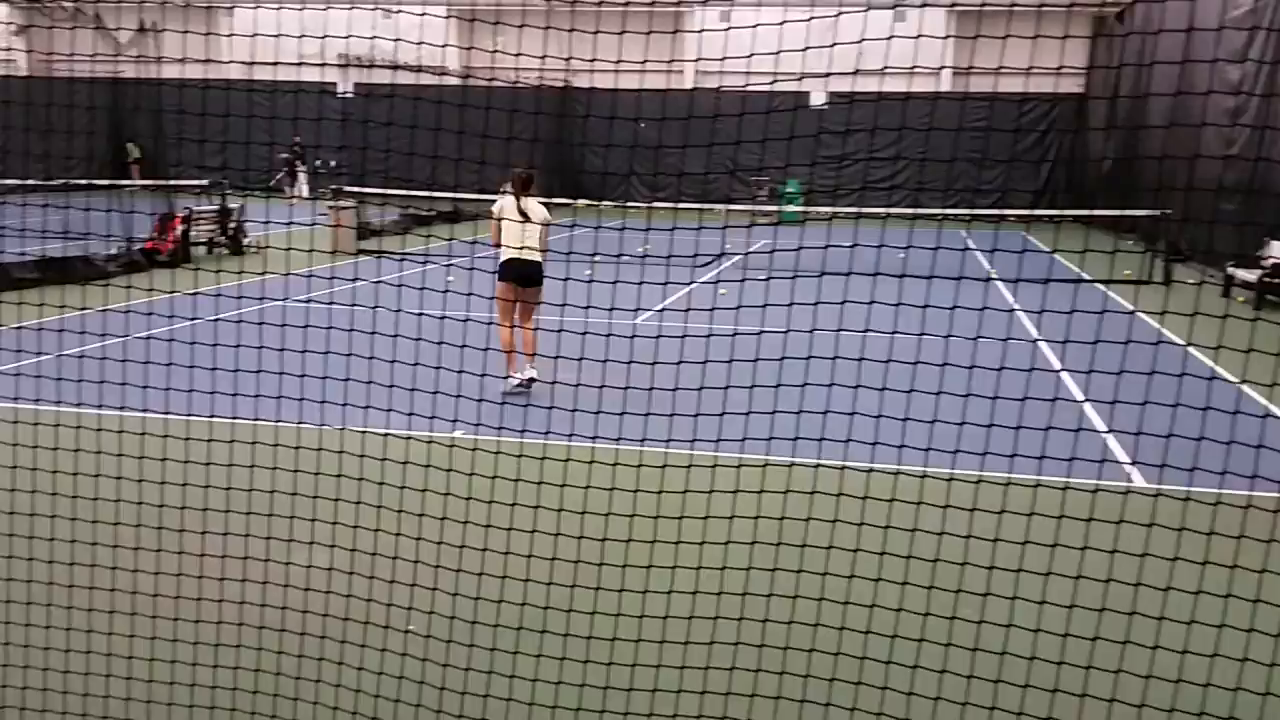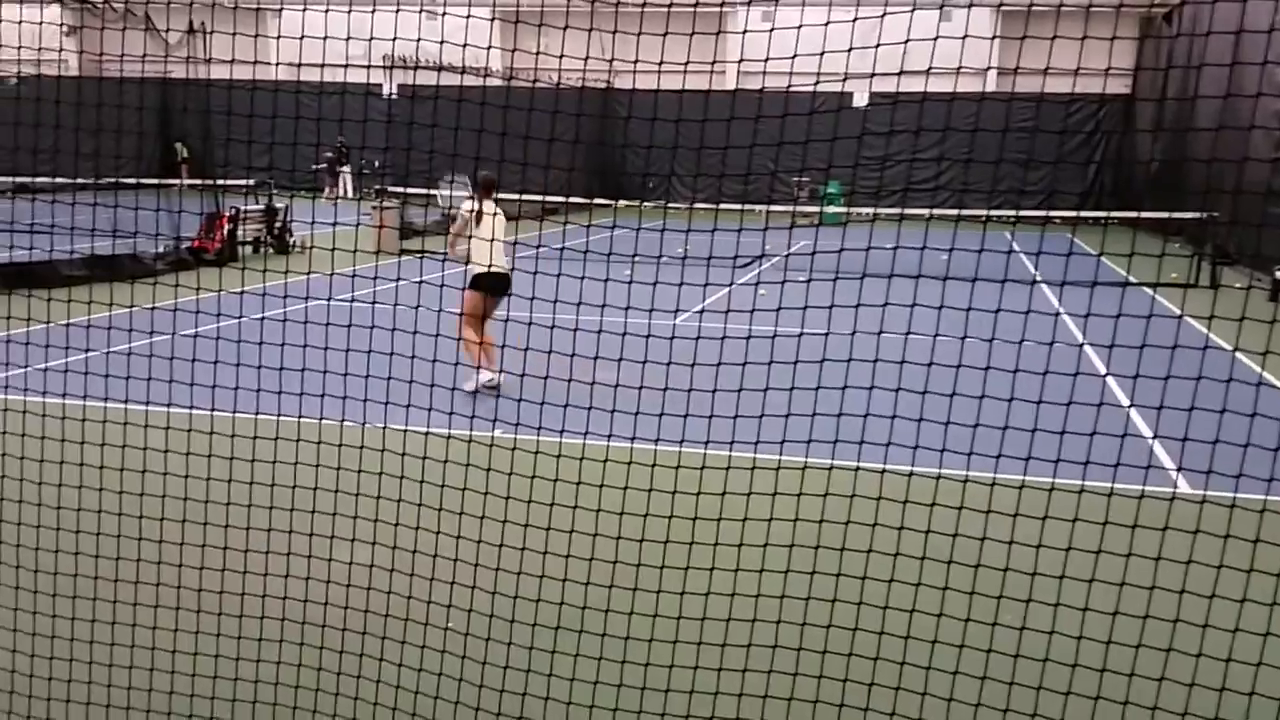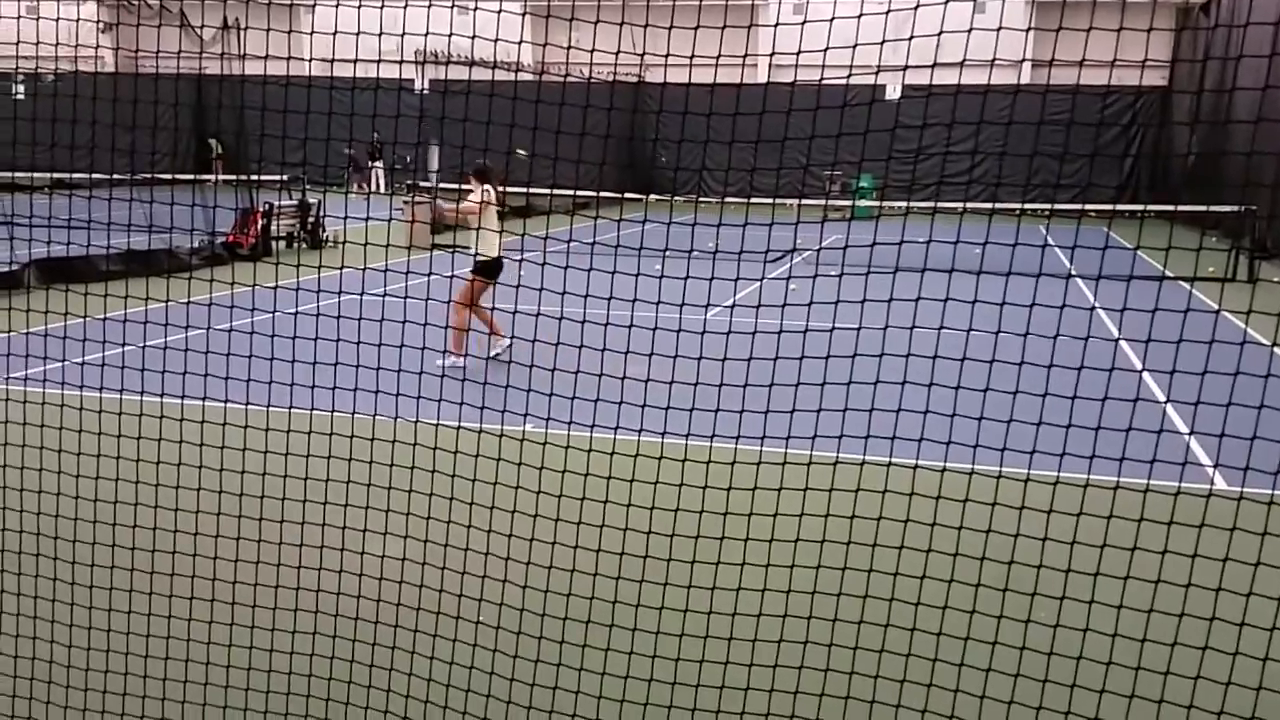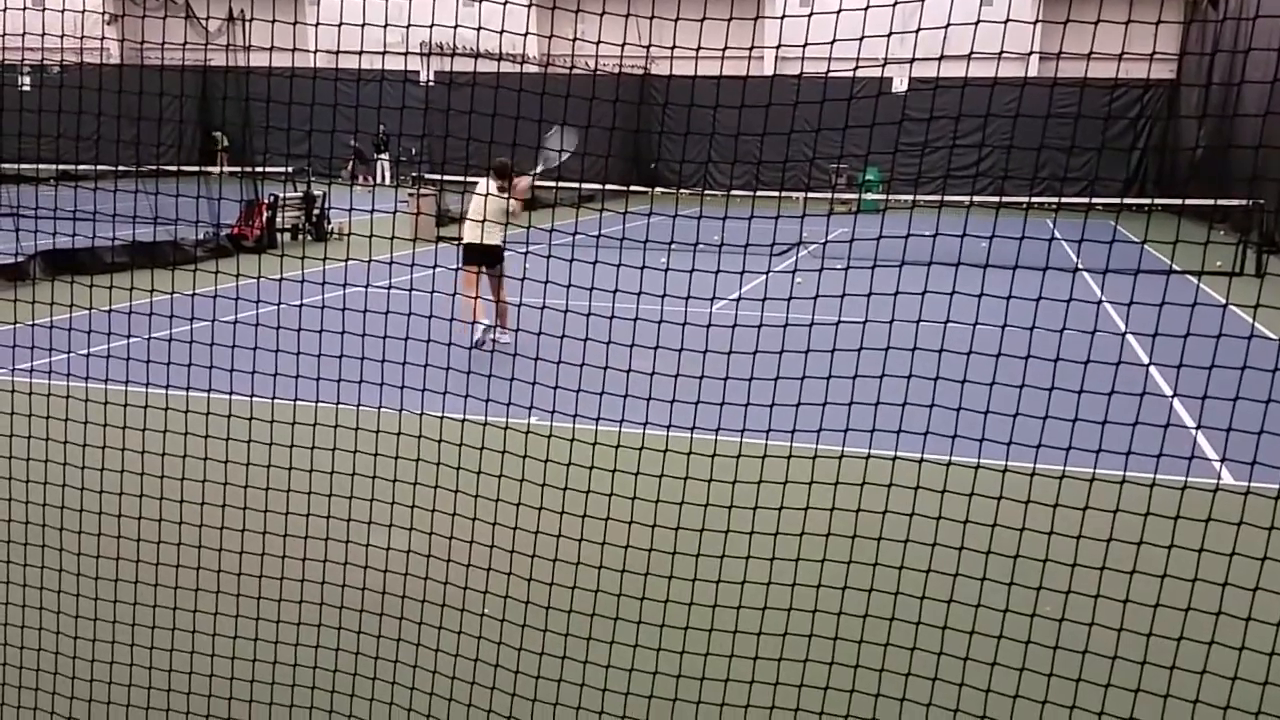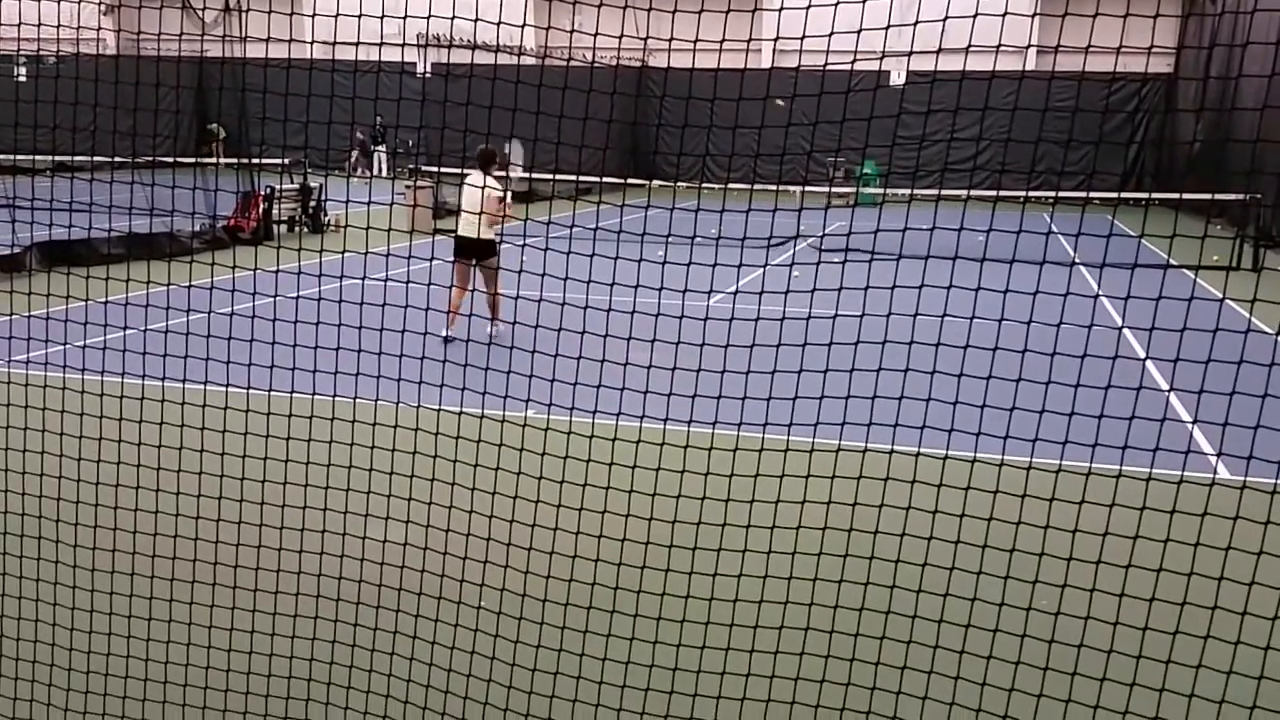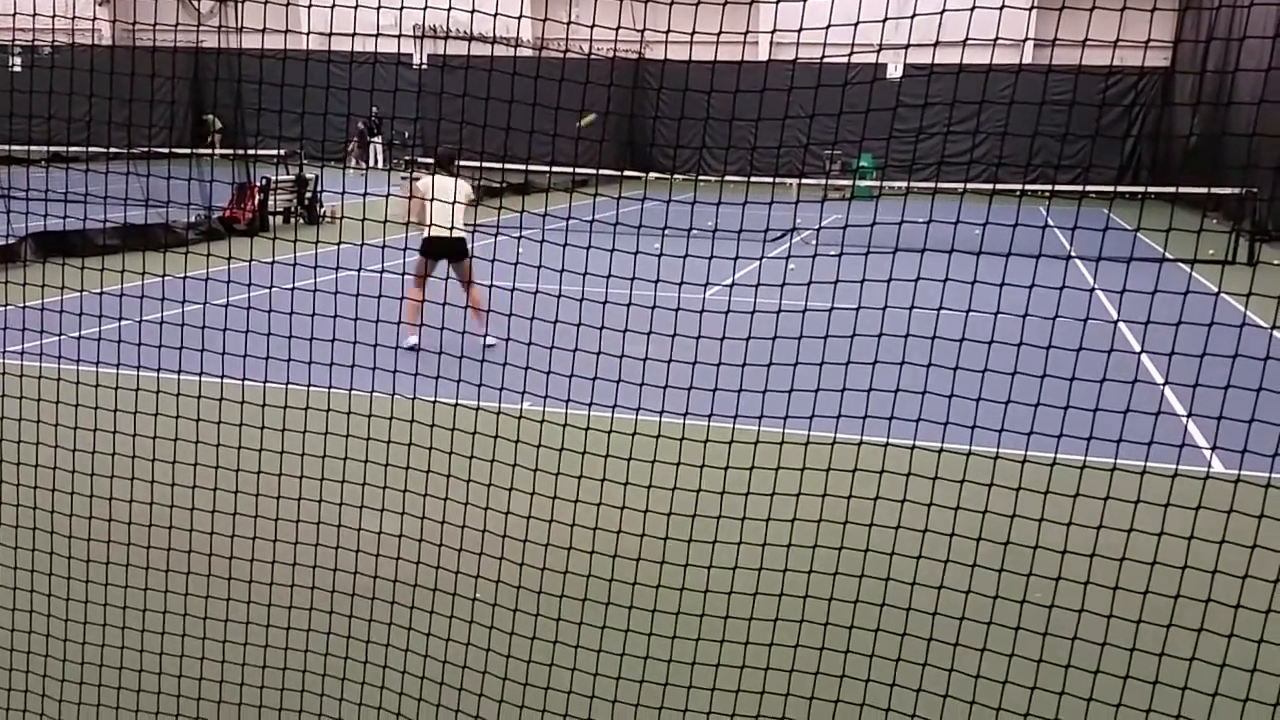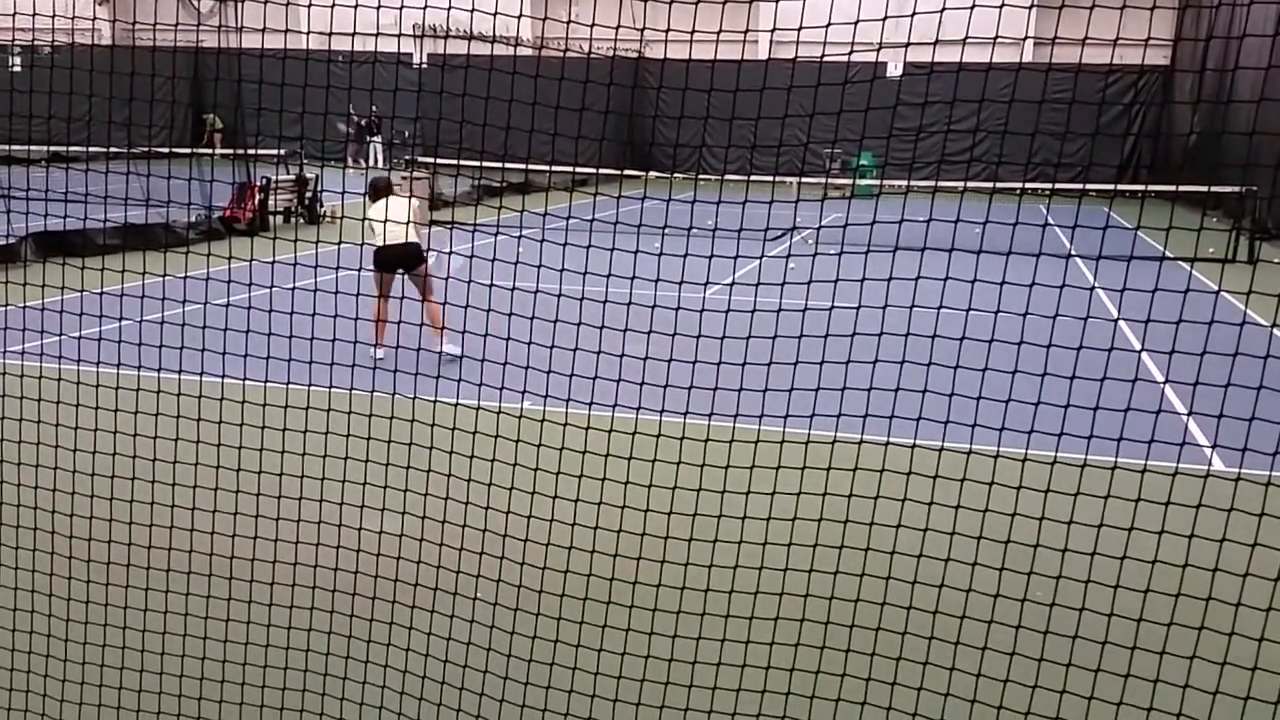
dt=0.5s
person 1, frame 1
left shoulder: (502, 203)
right shoulder: (541, 210)
left elbow: (495, 241)
left hip: (511, 264)
right hip: (535, 265)
left knee: (504, 322)
right knee: (526, 322)
left ankle: (513, 373)
right ankle: (529, 369)
person 1, frame 2
left shoulder: (470, 207)
right shoulder: (500, 214)
left elbow: (455, 233)
left wrist: (451, 247)
right wrist: (466, 251)
left hip: (484, 276)
right hip: (503, 276)
left knee: (466, 326)
right knee: (480, 324)
left ankle: (482, 371)
right ankle: (491, 373)
person 1, frame 3
left shoulder: (486, 190)
right shoulder: (473, 195)
left elbow: (474, 209)
right elbow: (459, 215)
left wrist: (446, 207)
right wrist: (443, 209)
left hip: (488, 262)
right hip: (485, 260)
left knee: (459, 305)
right knee: (472, 304)
left ankle: (457, 355)
right ankle: (499, 339)
person 1, frame 4
left shoulder: (483, 184)
right shoulder: (510, 199)
right elbow: (516, 211)
left wrist: (518, 185)
right wrist: (522, 193)
left hip: (472, 245)
right hip: (494, 247)
left knee: (470, 293)
right knee: (498, 293)
left ankle: (479, 323)
right ankle: (503, 331)
person 1, frame 5
left shoulder: (468, 178)
right shoulder: (494, 186)
right elbow: (492, 220)
right wrist: (505, 210)
left hip: (462, 238)
right hip: (484, 241)
left knee: (460, 287)
right knee: (492, 286)
left ankle: (448, 328)
right ankle: (494, 324)
person 1, frame 6
left shoulder: (423, 182)
right shoulder: (465, 186)
left elbow: (416, 217)
left hip: (431, 240)
right hip: (456, 241)
left knee: (417, 287)
right knee: (469, 286)
left ankle: (413, 335)
right ankle: (485, 333)
person 1, frame 7
left shoulder: (371, 210)
right shoulder: (409, 200)
right elbow: (418, 229)
right wrist: (420, 255)
left hip: (383, 252)
right hip: (410, 248)
left knee: (382, 298)
right knee: (428, 297)
left ankle: (379, 347)
right ankle: (443, 342)
